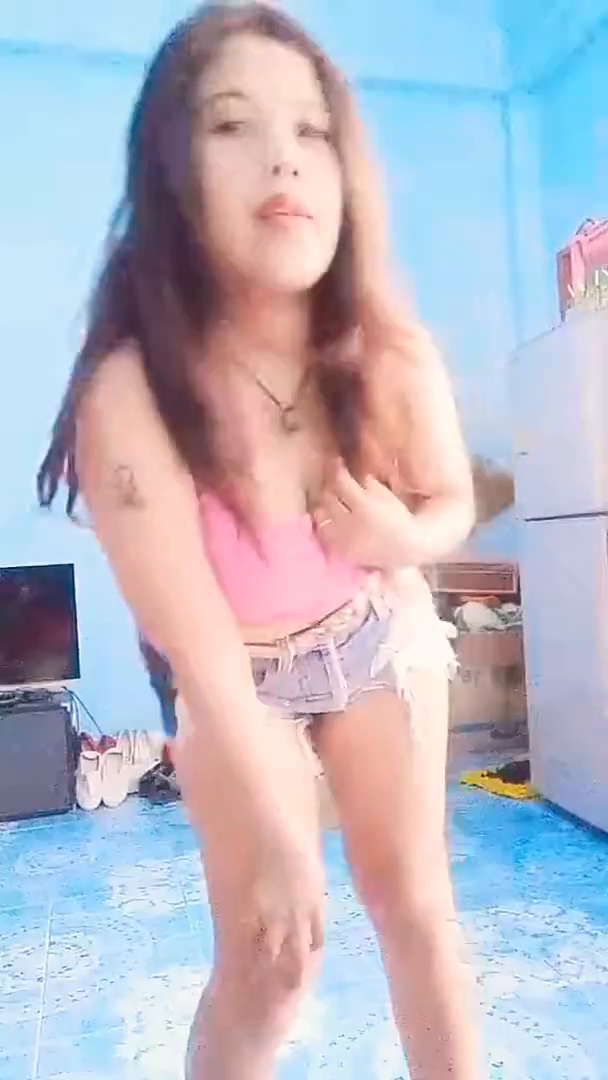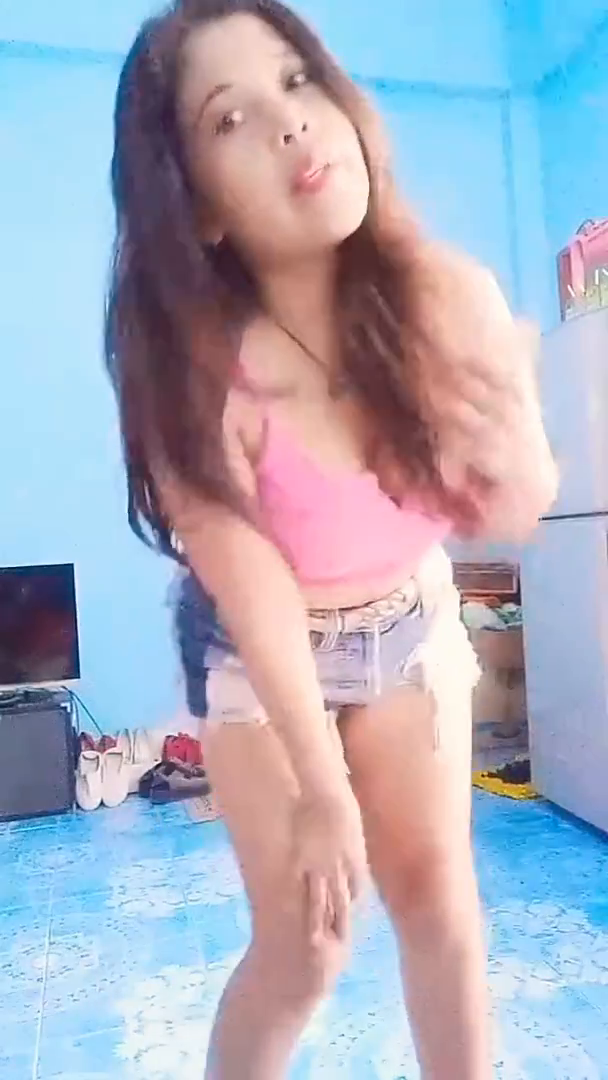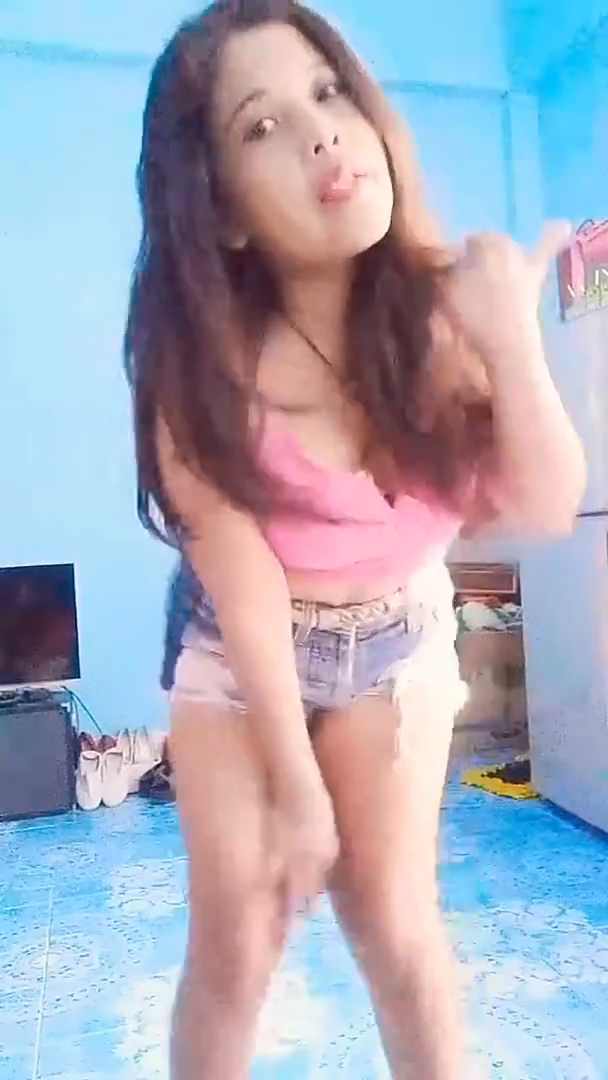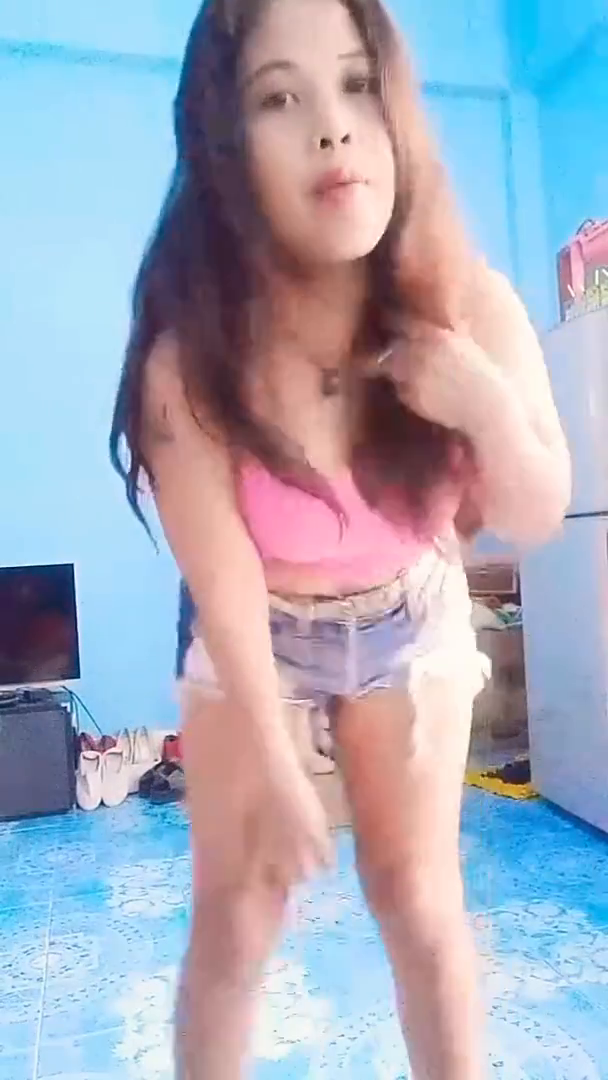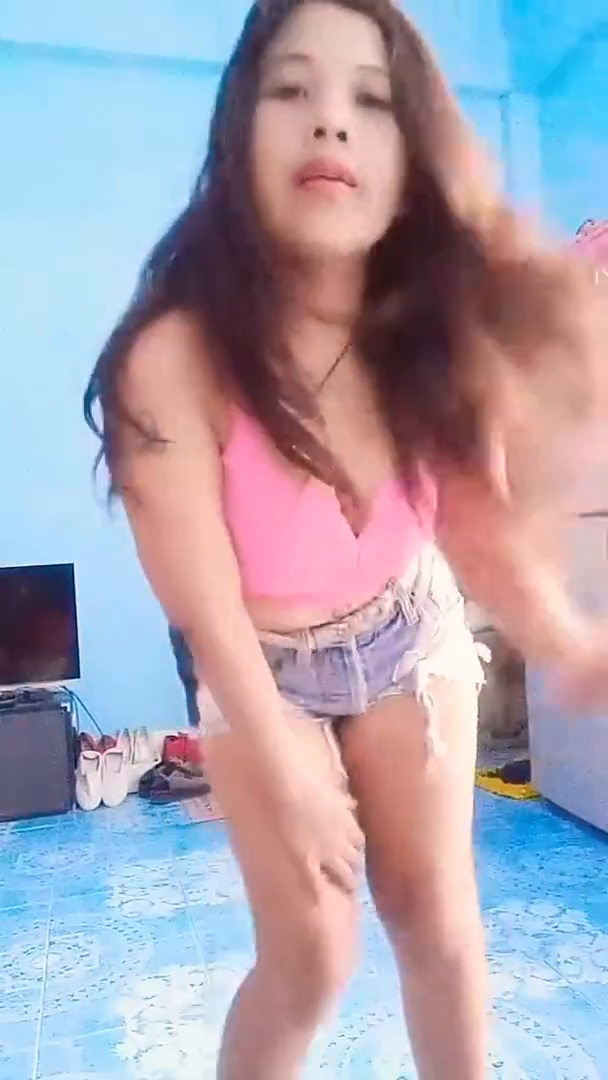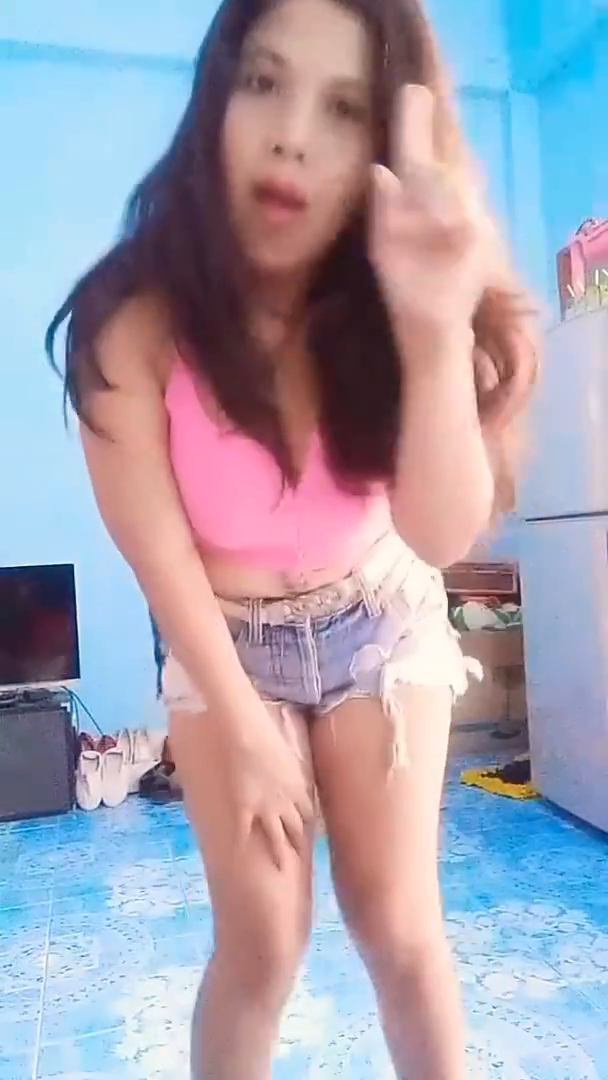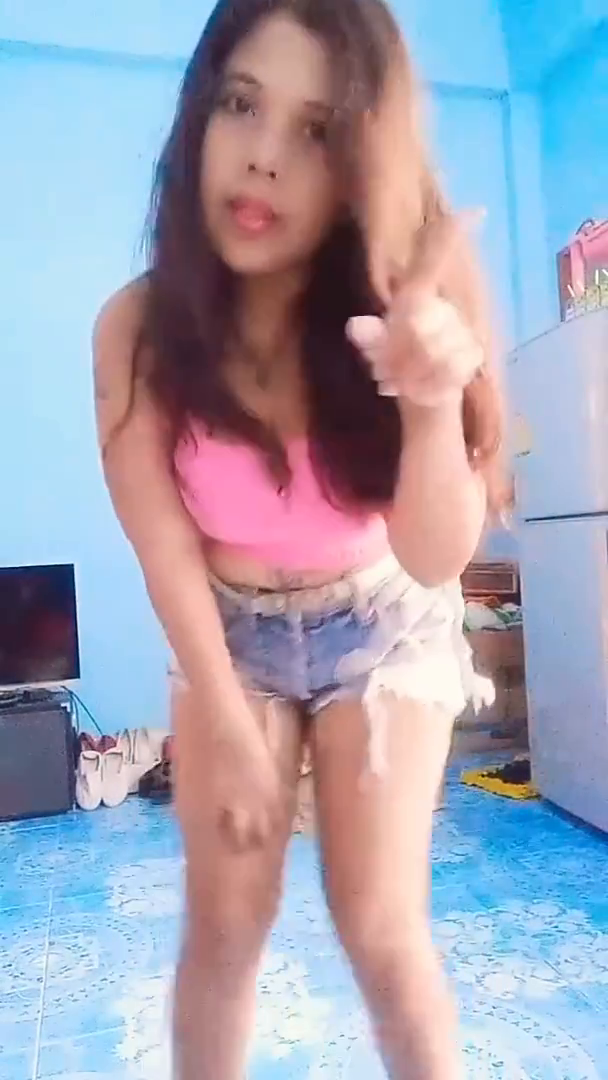
dt=0.7s
person 1, frame 1
left shoulder: (388, 353)
right shoulder: (131, 400)
left elbow: (453, 500)
right elbow: (202, 654)
left wrist: (404, 537)
right wrist: (277, 843)
left hip: (382, 634)
right hip: (243, 677)
left knee: (413, 897)
right knee: (271, 953)
person 1, frame 2
left shoulder: (447, 298)
right shoulder: (188, 371)
left elbow: (505, 515)
right elbow: (256, 600)
left wrist: (512, 459)
right wrist: (323, 794)
left hip: (412, 627)
right hip: (261, 658)
left knee: (439, 898)
right knee: (305, 941)
person 1, frame 3
left shoulder: (445, 305)
right shoulder: (205, 364)
left elbow: (545, 510)
right elbow: (247, 595)
left wrist: (513, 344)
right wrist: (296, 786)
left hip: (399, 642)
right hip: (240, 652)
left knee: (394, 921)
right knee: (235, 942)
person 1, frame 4
left shoulder: (466, 305)
right shoulder: (194, 355)
left elbow: (537, 515)
right elbow: (224, 583)
left wrist: (492, 418)
right wrist: (270, 770)
left hip: (410, 625)
right hip: (259, 640)
left knee: (421, 904)
right knee: (236, 914)
person 1, frame 5
left shoulder: (440, 342)
right shoulder: (174, 359)
left elbow: (478, 531)
right elbow: (207, 611)
right wrist: (292, 787)
left hip: (408, 636)
right hip: (262, 671)
left knee: (440, 918)
right knee: (312, 953)
person 1, frame 6
left shoulder: (394, 292)
right shoulder: (134, 316)
left elbow: (445, 533)
right elbow: (159, 551)
left wrist: (435, 322)
right wrist: (244, 734)
left hip: (380, 628)
right hip: (220, 645)
left knee: (397, 924)
right knee: (264, 936)
person 1, frame 7
left shoulder: (399, 318)
right shoulder: (138, 328)
left elbow: (436, 562)
right elbow: (166, 549)
left wrist: (433, 403)
right wrist: (230, 727)
left hip: (383, 636)
right hip: (226, 634)
left knee: (380, 927)
right knee: (225, 920)
